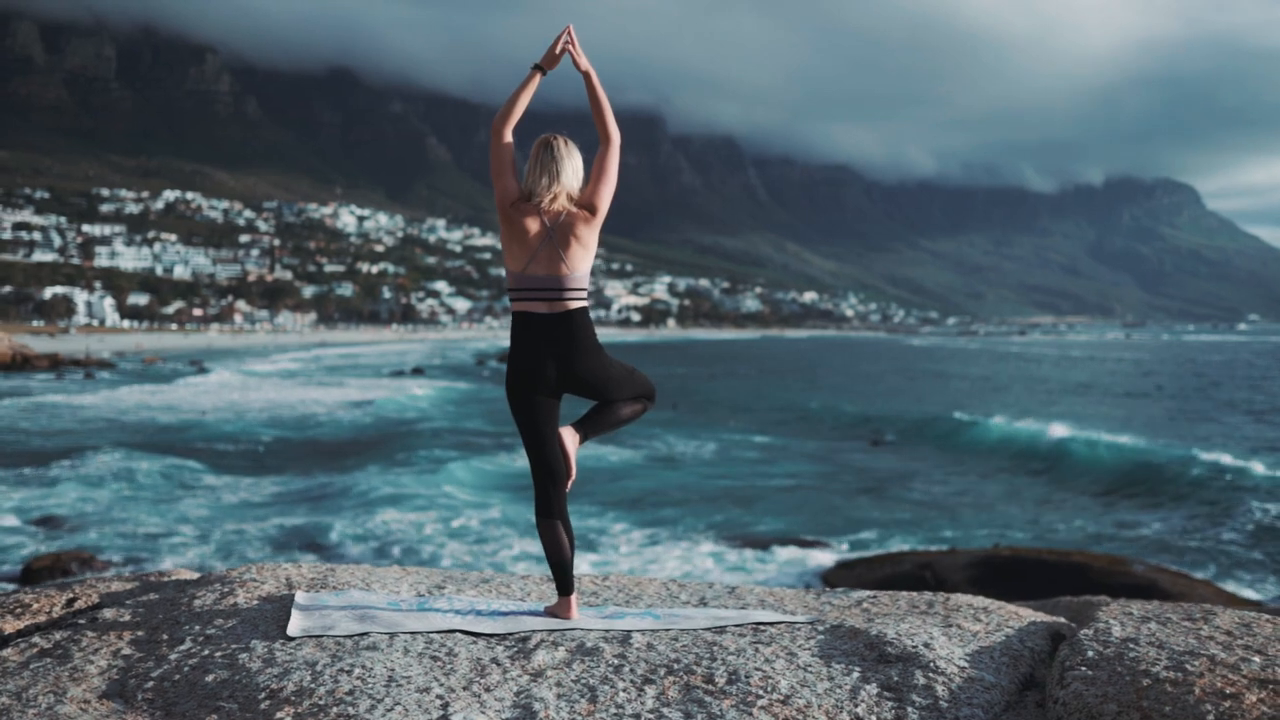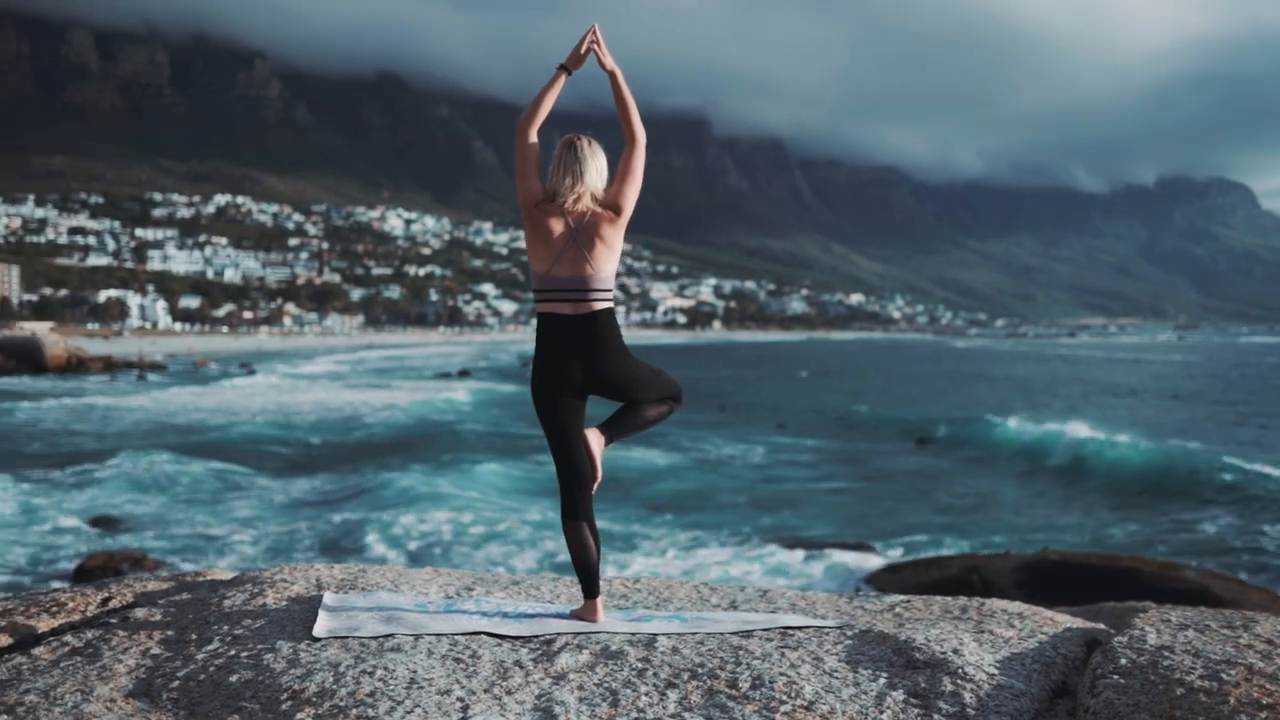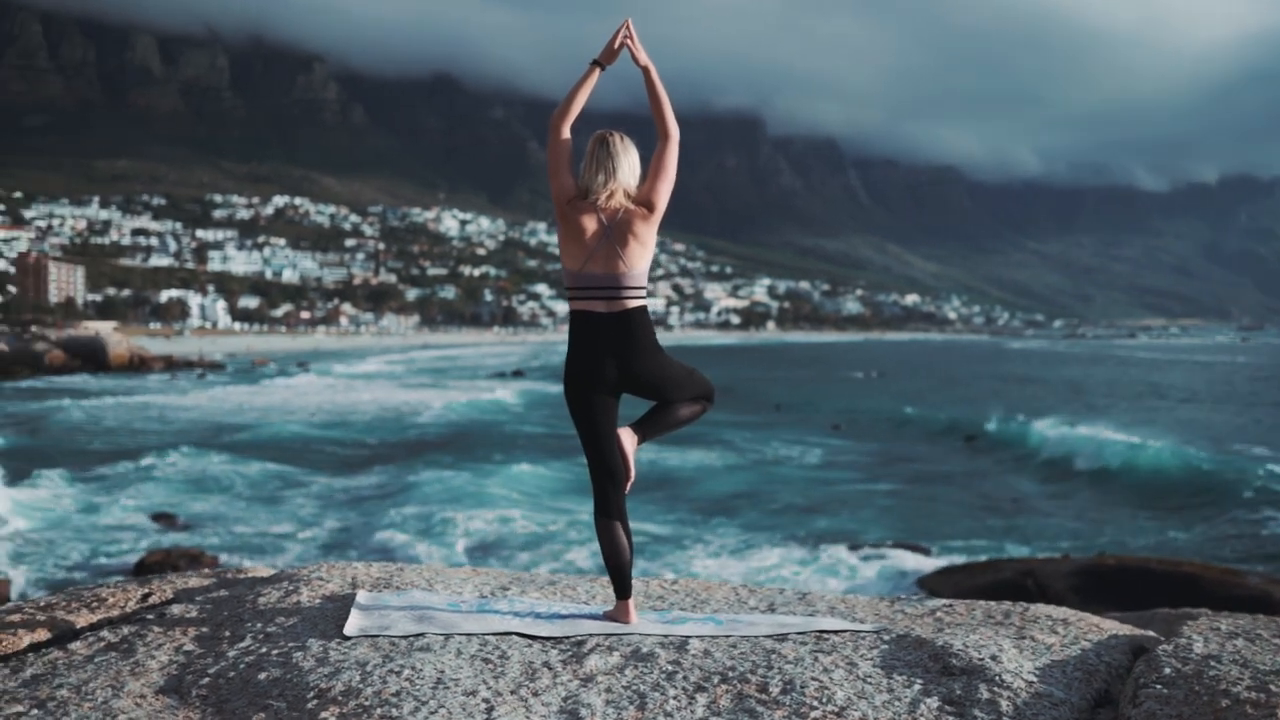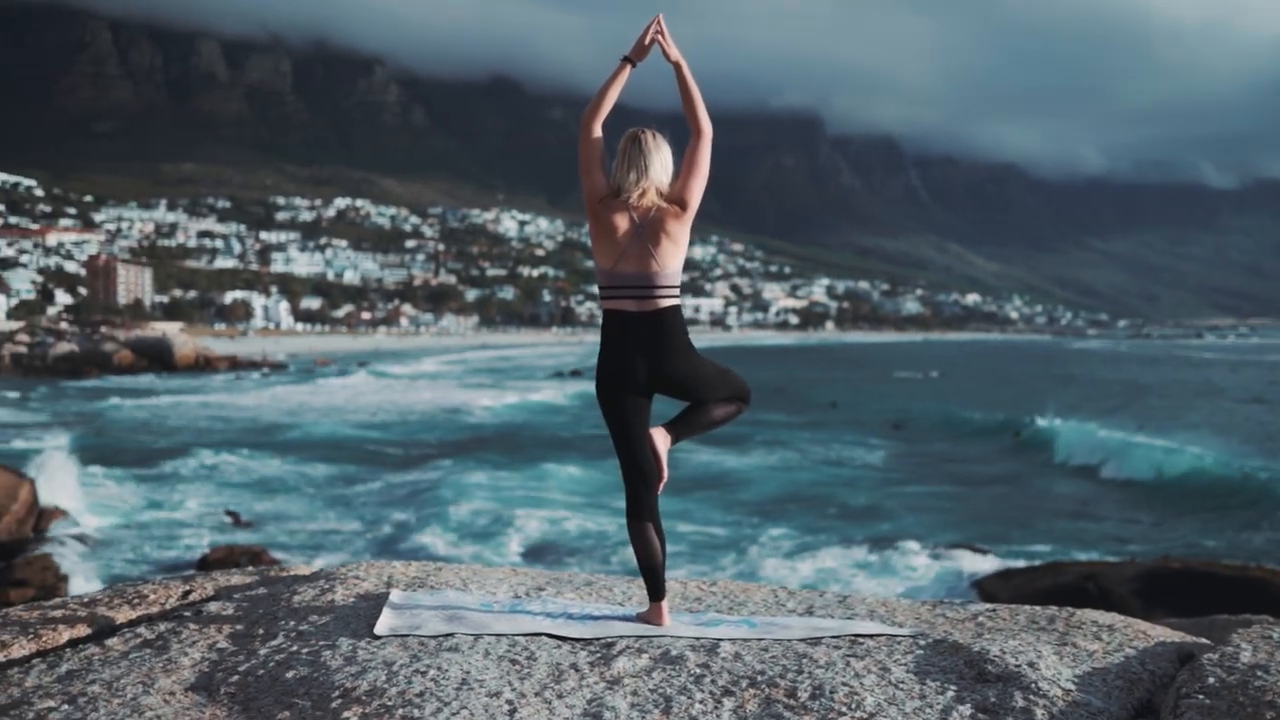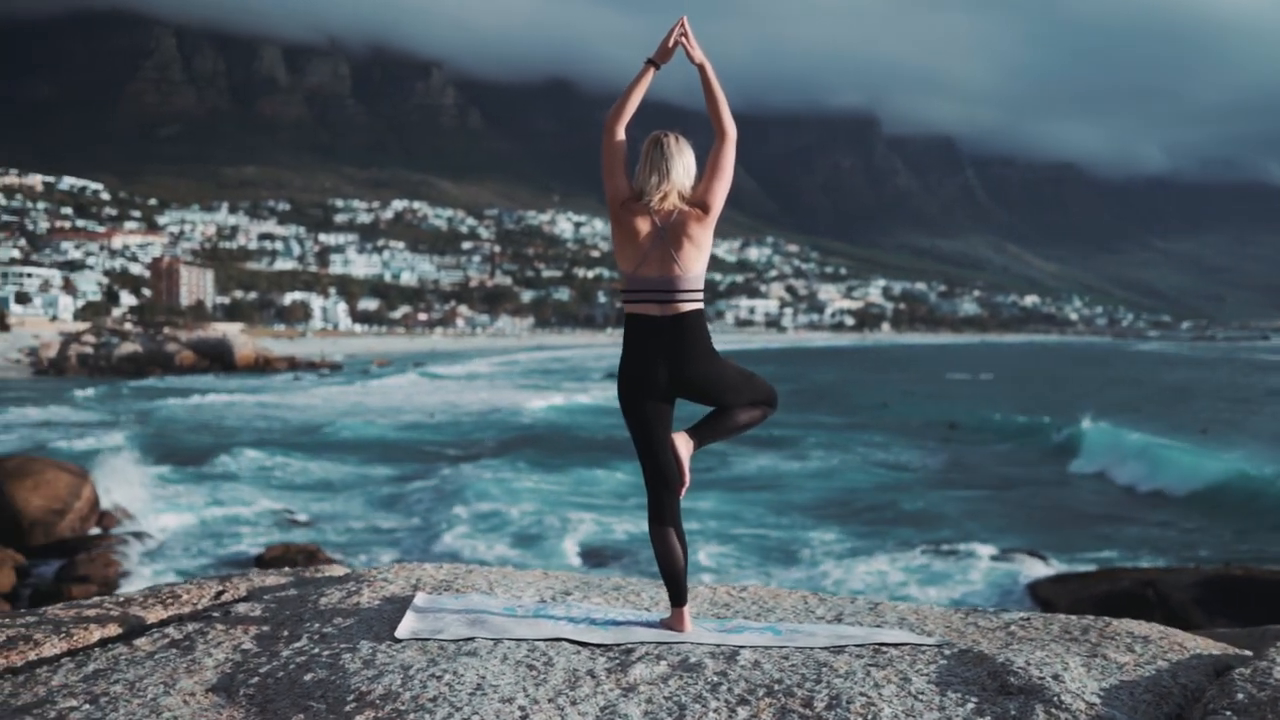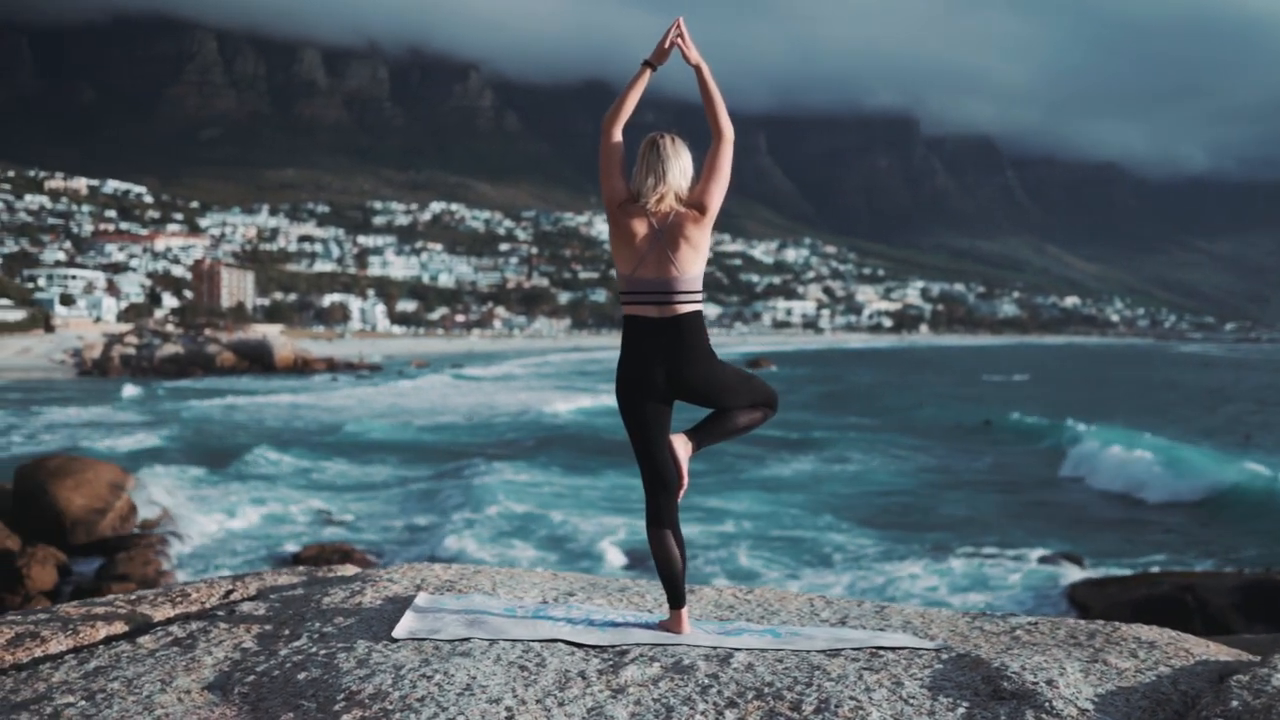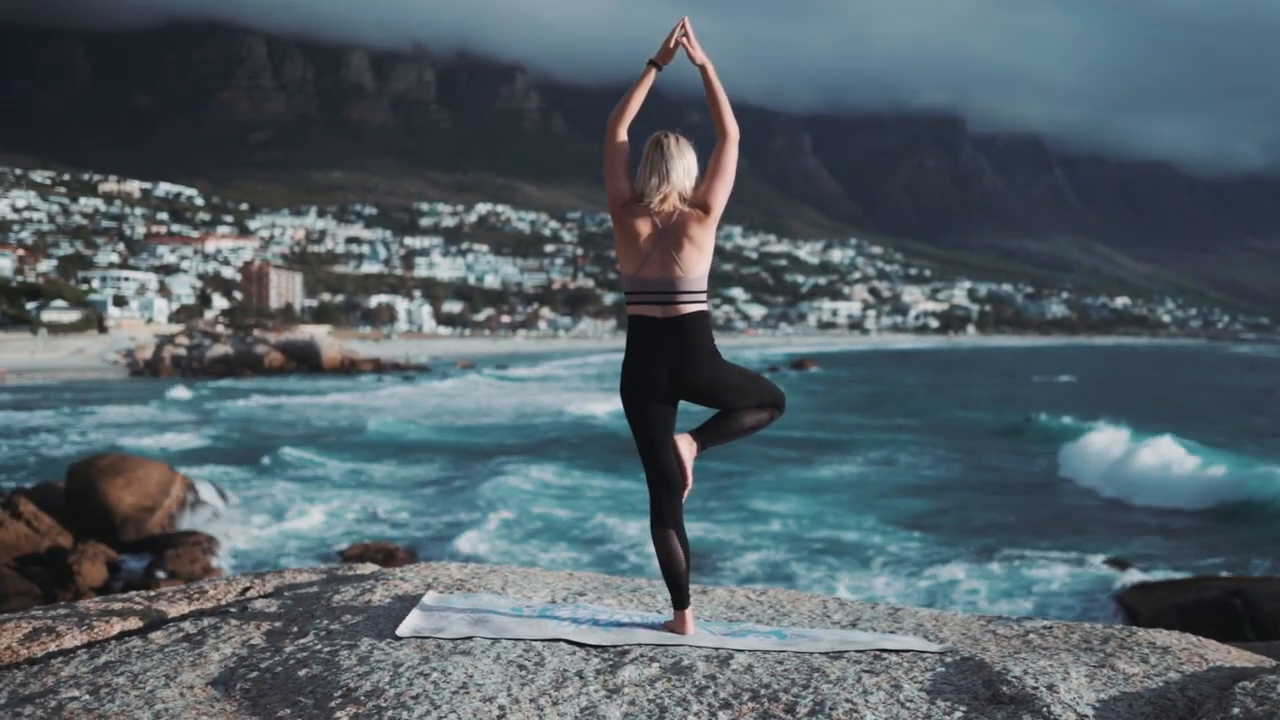
dt=0.7s
person 1, frame 1
left shoulder: (513, 216)
right shoulder: (587, 218)
left elbow: (500, 132)
right elbow: (612, 139)
left wrist: (541, 68)
right wrist: (585, 69)
left hip: (527, 359)
right hip: (578, 354)
left knee: (548, 485)
right knee: (643, 391)
left ankle: (566, 600)
right ankle: (577, 433)
person 1, frame 2
left shoulder: (537, 216)
right shoulder: (612, 219)
left elbow: (526, 132)
right elbow: (638, 140)
left wrist: (567, 68)
right wrist: (611, 68)
left hip: (553, 360)
right hip: (603, 354)
left knee: (574, 488)
right knee: (669, 393)
left ankle: (592, 604)
right ankle: (602, 436)
person 1, frame 3
left shoulder: (569, 214)
right shoulder: (645, 216)
left elbow: (559, 129)
right elbow: (671, 135)
left wrist: (600, 63)
right wrist: (644, 64)
left hip: (585, 359)
right hip: (637, 353)
left knee: (607, 487)
right knee: (702, 393)
left ankle: (625, 605)
right ankle: (635, 435)
person 1, frame 4
left shoulder: (602, 213)
right shoulder: (678, 214)
left elbow: (589, 127)
right elbow: (704, 132)
left wrist: (631, 59)
right wrist: (676, 60)
left hip: (618, 358)
right hip: (669, 352)
left knee: (639, 488)
right knee: (738, 393)
left ankle: (657, 607)
right ankle: (667, 435)
person 1, frame 5
left shoulder: (624, 217)
right shoulder: (701, 218)
left elbow: (613, 130)
right elbow: (728, 134)
left wrist: (655, 63)
right wrist: (700, 62)
left hip: (639, 362)
right hip: (691, 357)
left knee: (661, 492)
right knee: (764, 398)
left ankle: (680, 613)
right ankle: (691, 440)
person 1, frame 6
left shoulder: (621, 218)
right shoulder: (698, 219)
left elbow: (610, 132)
right elbow: (725, 135)
left wrist: (650, 64)
right wrist: (696, 63)
left hip: (638, 365)
right hip: (689, 360)
left knee: (659, 495)
right knee: (763, 400)
left ankle: (678, 615)
right ankle: (690, 442)
person 1, frame 7
left shoulder: (626, 217)
right shoulder: (702, 218)
left elbow: (615, 132)
right elbow: (730, 134)
left wrist: (656, 64)
right wrist: (701, 63)
left hip: (642, 364)
right hip: (693, 359)
left knee: (664, 495)
right knee: (770, 400)
left ankle: (683, 616)
right ankle: (694, 443)
